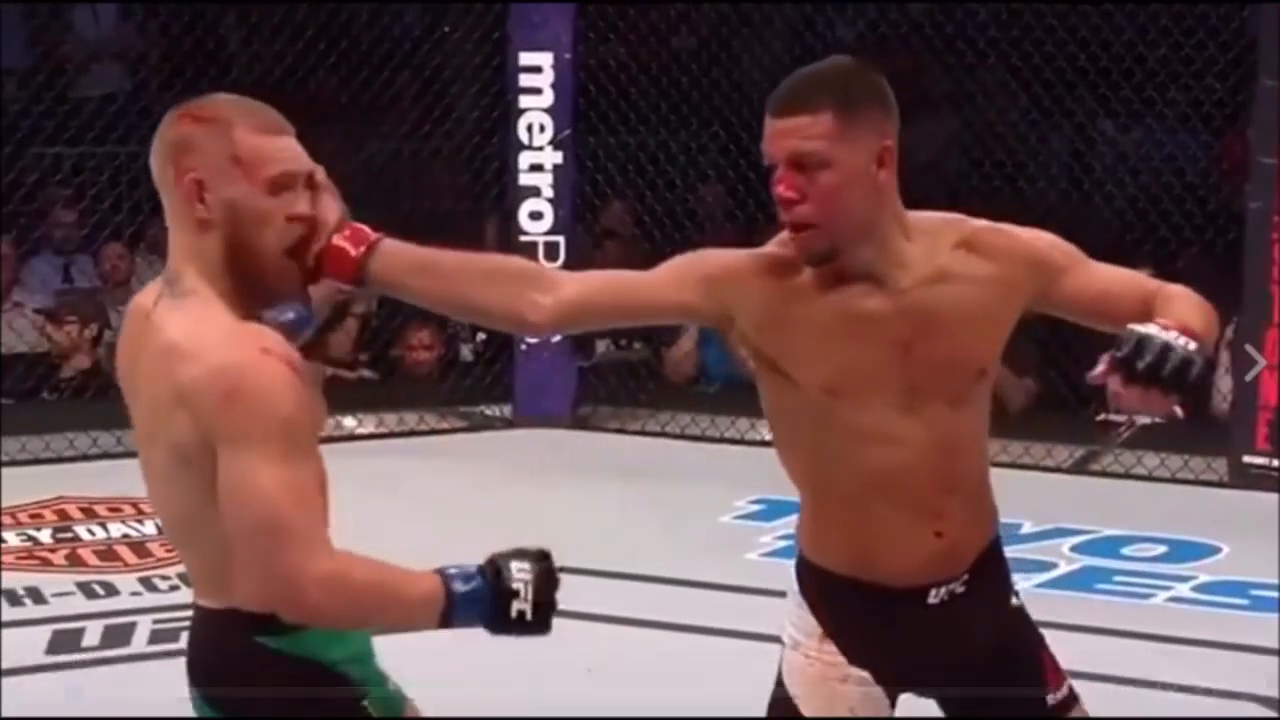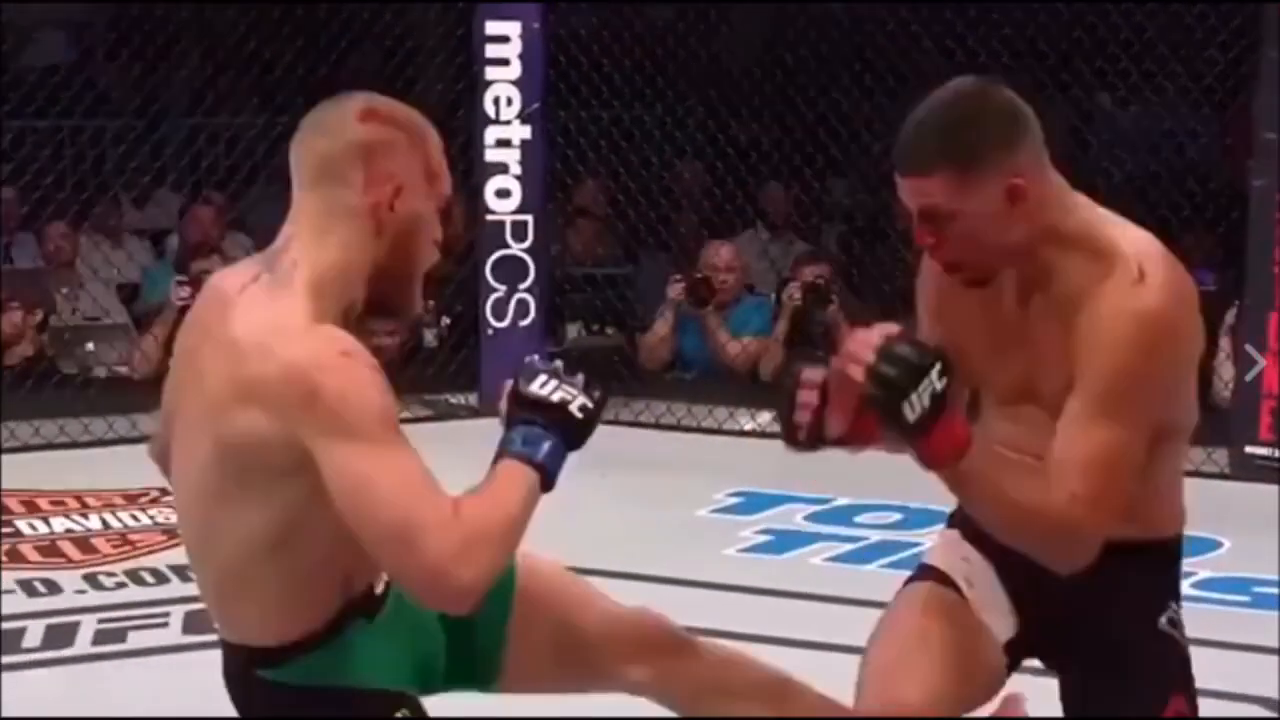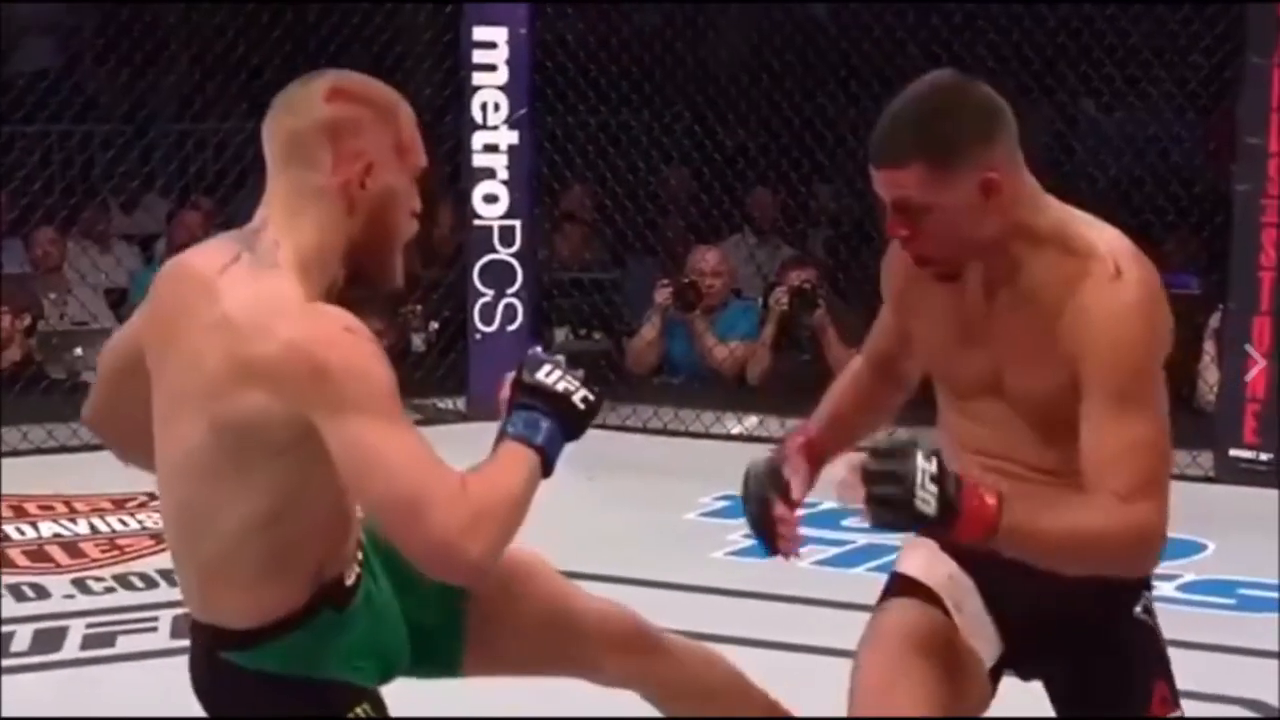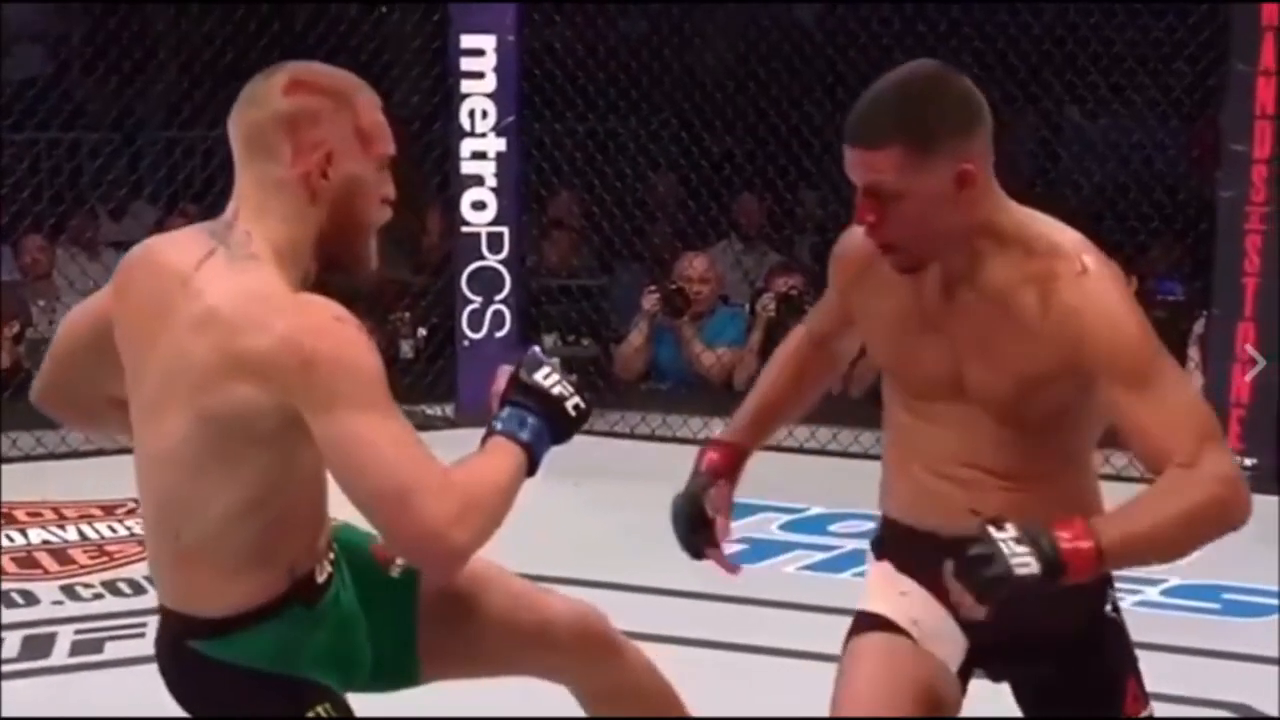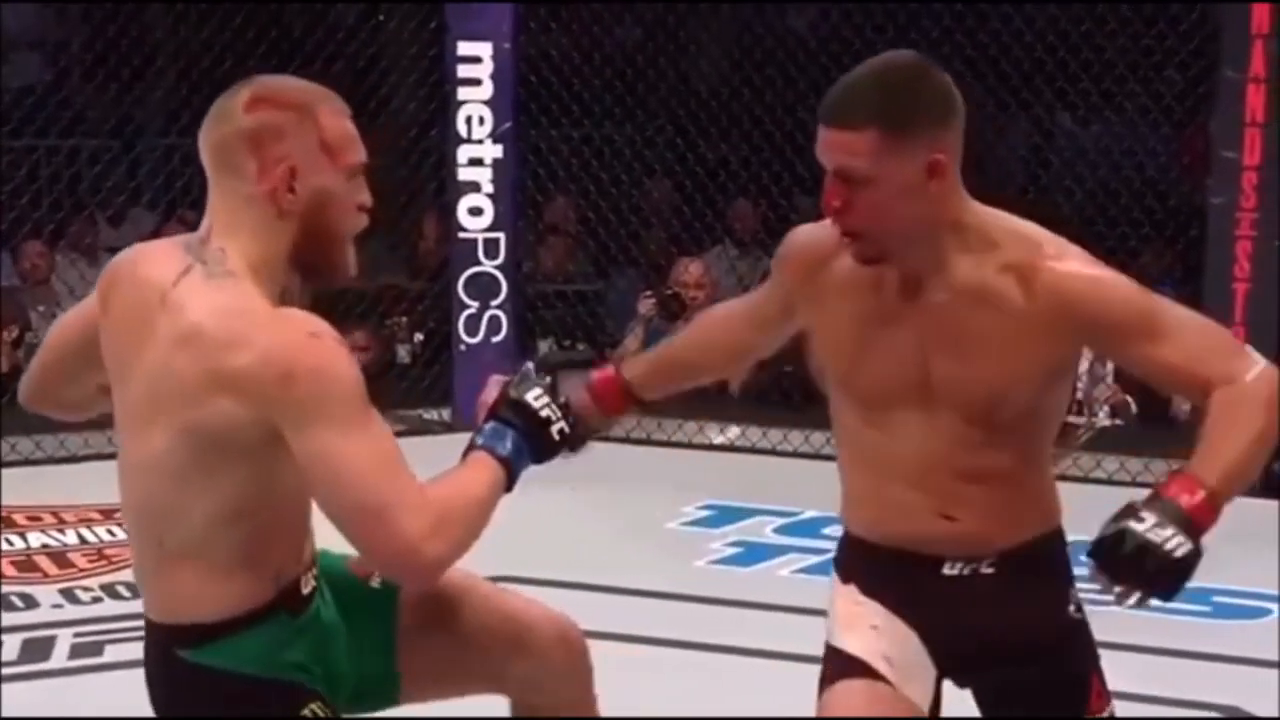
dt=0.4s
person 1, frame 1
left shoulder: (996, 261)
right shoulder: (748, 286)
left elbow: (1176, 304)
right elbow: (545, 300)
left wrist: (1172, 343)
right wrist: (359, 252)
left hip: (976, 596)
right hip: (843, 614)
person 1, frame 2
left shoulder: (1134, 295)
right shoulder: (952, 264)
left elbow: (1071, 535)
left wrist: (938, 435)
right wrist: (848, 410)
left hip: (1121, 576)
right hip: (989, 544)
person 1, frame 3
left shoulder: (1108, 292)
right shoulder: (915, 262)
left elbow: (1136, 532)
left wrist: (963, 509)
right wrist: (805, 451)
left hip: (1093, 578)
right hip: (956, 558)
person 1, frame 4
left shoulder: (1074, 292)
right shoulder: (864, 257)
left elbow: (1215, 486)
right elbow: (817, 344)
left wrist: (1058, 553)
right wrist: (724, 456)
left hip: (1058, 581)
right hip: (917, 571)
person 1, frame 5
left shoulder: (1052, 284)
right shoulder: (813, 261)
right elbow: (743, 325)
left wrist: (1182, 509)
right wrist: (617, 388)
left hip: (1023, 585)
right hip: (880, 586)
person 2, frame 1
left shoulder: (153, 314)
right shoulder: (244, 363)
right elbow: (302, 584)
right wrist: (473, 594)
left hip: (237, 641)
right hip: (284, 665)
person 2, frame 2
left shoulder: (232, 292)
right shoulder: (312, 364)
left elbow: (171, 450)
right elbow: (452, 570)
right wrist: (535, 446)
left hip: (377, 594)
left knee: (647, 648)
person 2, frame 3
left shoulder: (193, 273)
right shoulder: (313, 342)
left elbow: (108, 417)
right elbow: (459, 544)
right wrist: (533, 433)
right hip: (282, 663)
left knee: (620, 639)
person 2, frame 4
left shoulder: (158, 263)
right shoulder: (302, 332)
left elbow: (58, 391)
right elbow: (440, 534)
right wrist: (523, 430)
right hip: (253, 656)
left knee: (578, 636)
person 2, frame 5
left shoulder: (139, 274)
right shoulder: (283, 347)
left elbow: (43, 391)
right elbow: (416, 548)
right wrist: (503, 445)
left hip: (303, 600)
left knee: (552, 650)
